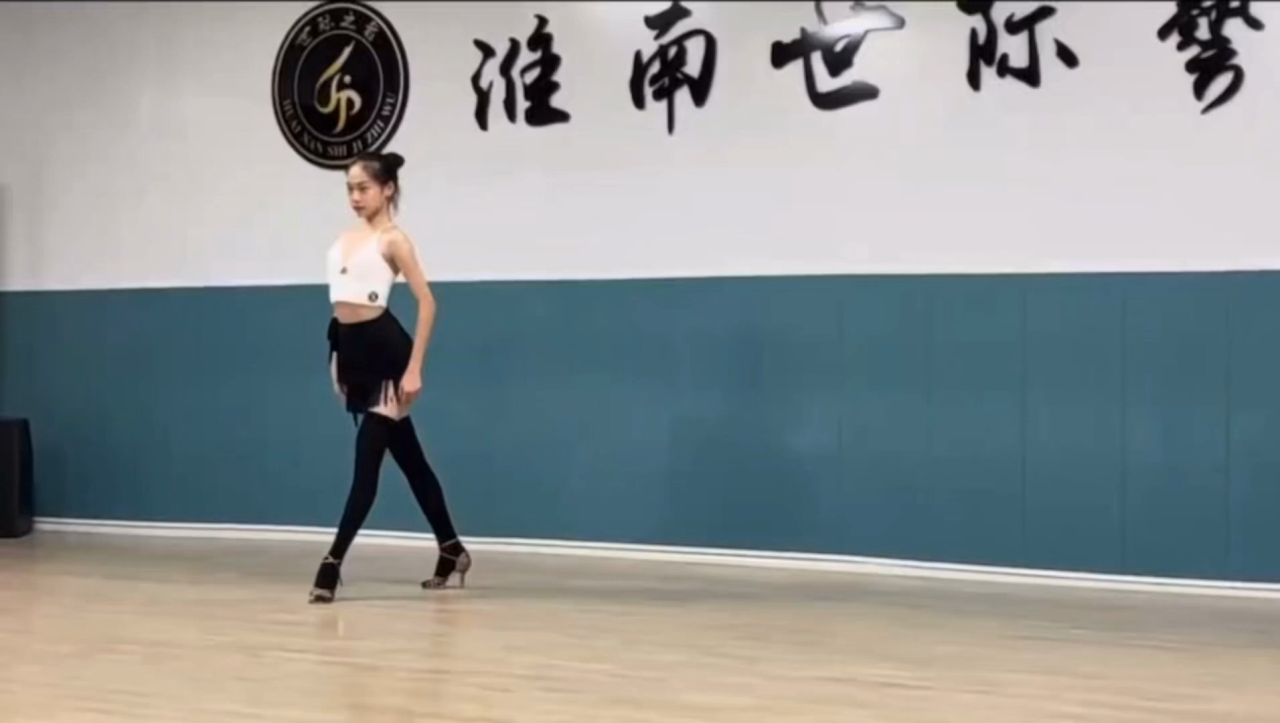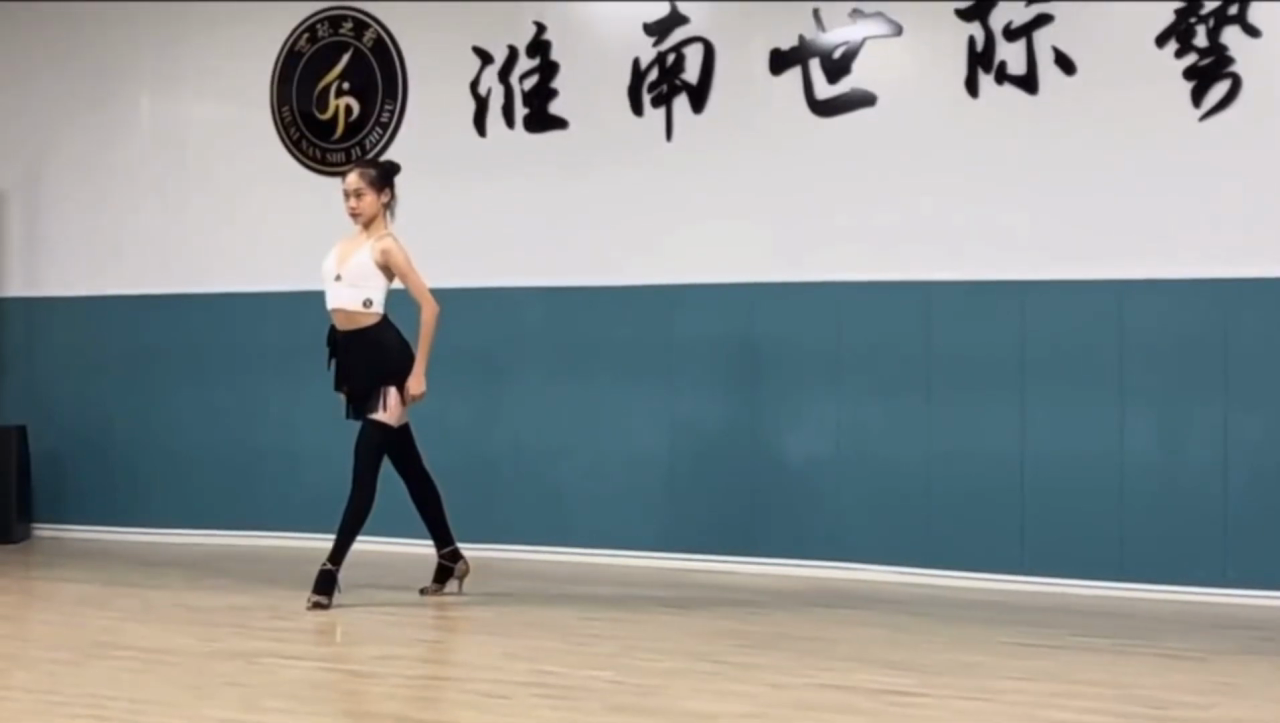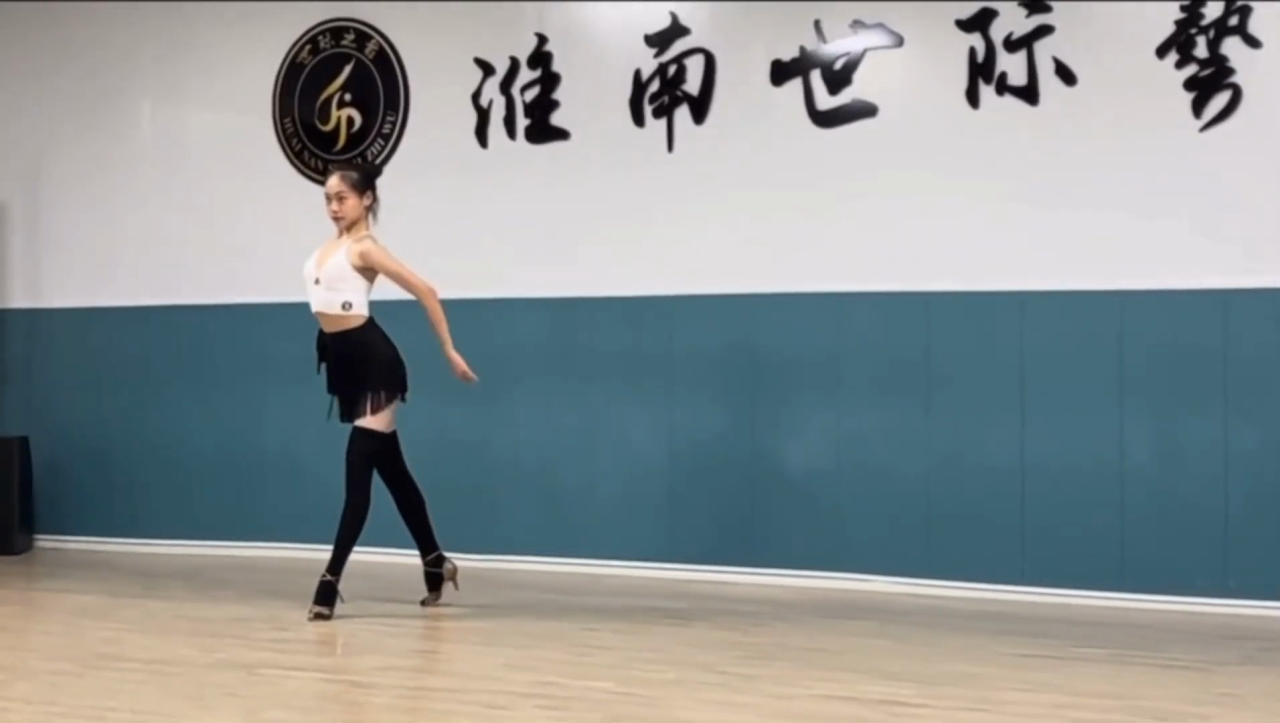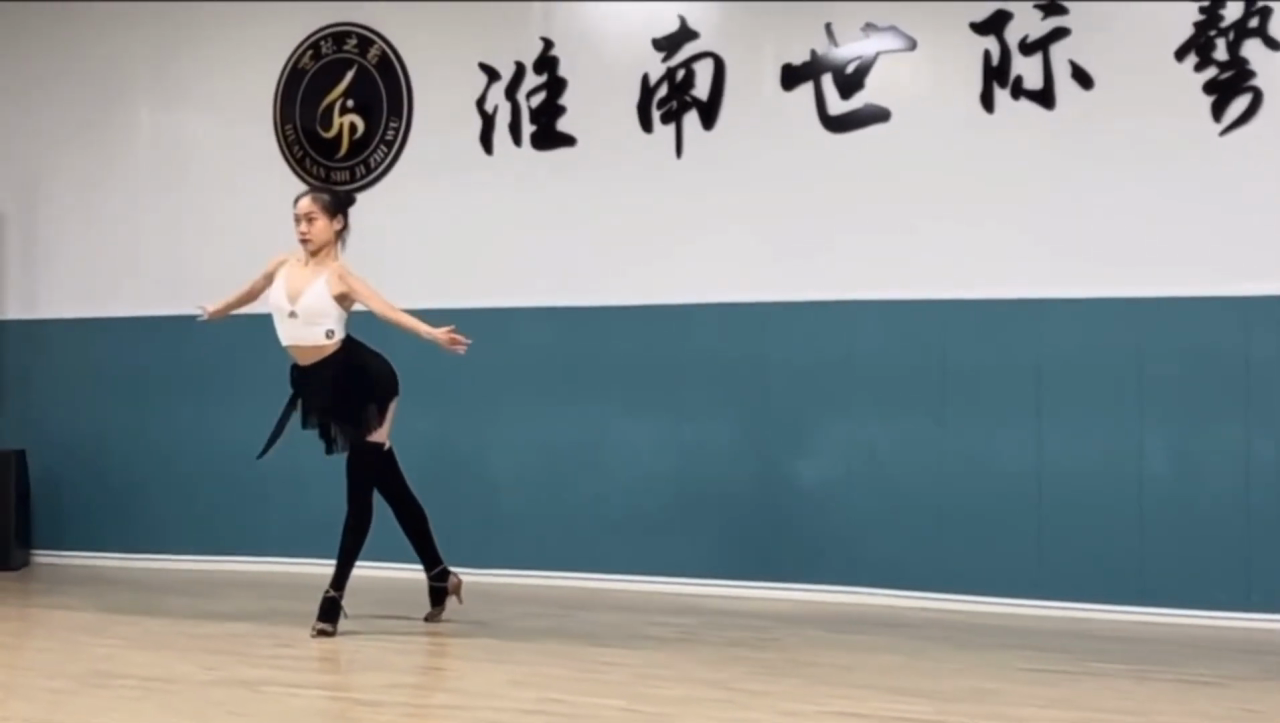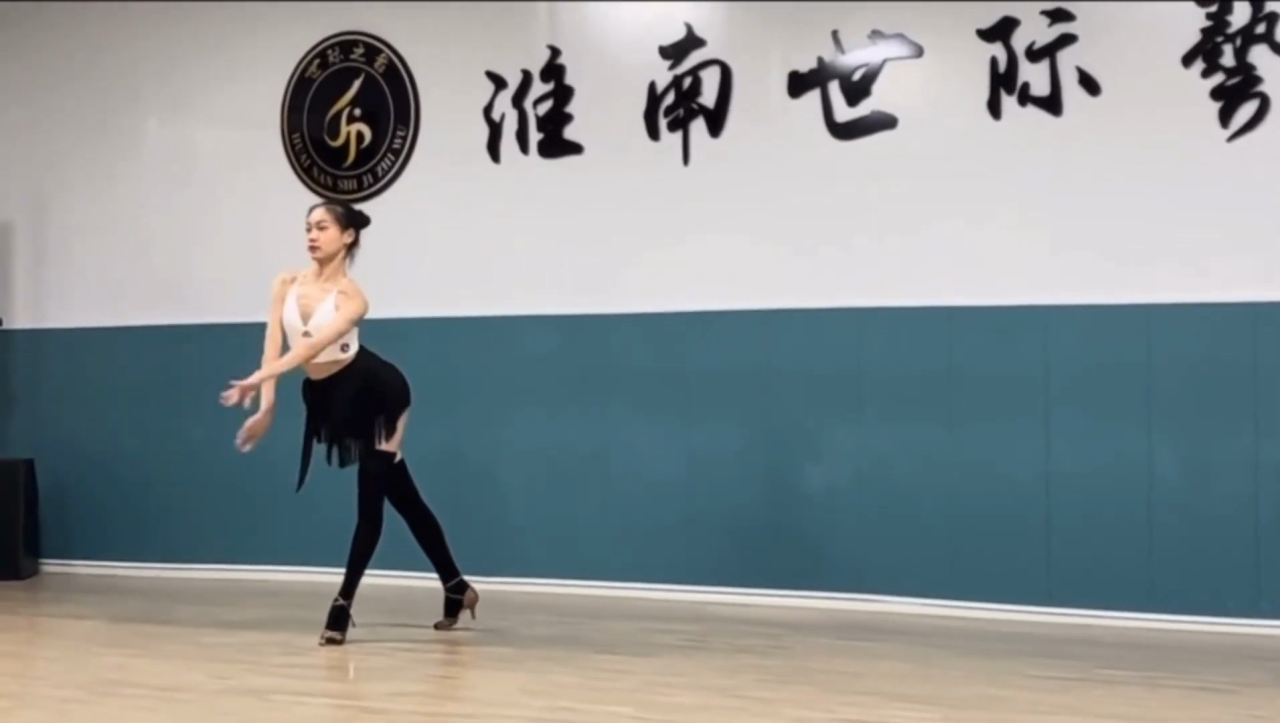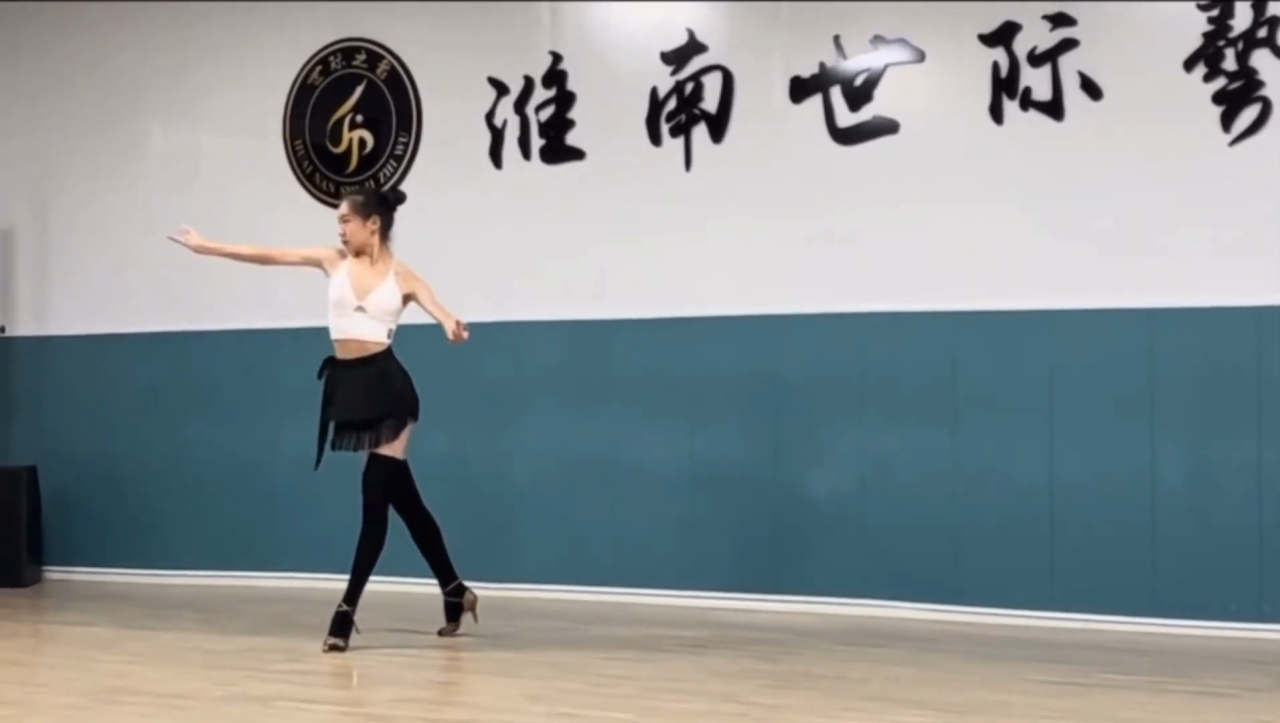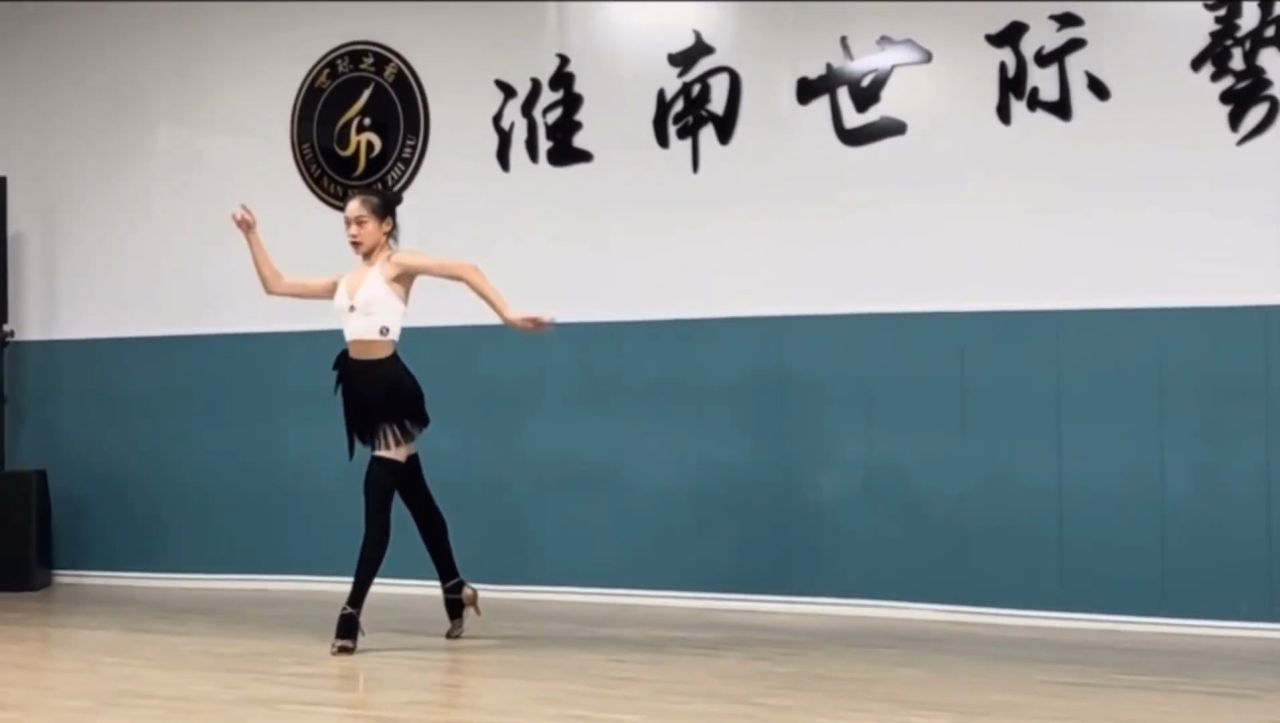
dt=0.7s
person 1, frame 1
left shoulder: (392, 239)
right shoulder: (347, 237)
left elbow: (426, 302)
left wrist: (414, 368)
right wrist: (336, 361)
left hip: (383, 347)
right hip: (352, 347)
left knee: (367, 459)
right knee: (408, 457)
left ankle: (333, 564)
right ankle: (451, 550)
person 1, frame 2
left shoulder: (386, 245)
right shoulder: (345, 244)
left elbow: (429, 306)
left wrist: (418, 372)
right wrist: (343, 366)
left hip: (382, 354)
right hip: (352, 354)
left knee: (365, 466)
right knee: (407, 463)
left ankle: (330, 570)
right ankle: (450, 557)
person 1, frame 3
left shoulder: (365, 248)
right shoulder: (333, 245)
left elbow: (424, 291)
left wrist: (450, 352)
left hip: (369, 357)
right hip: (342, 355)
left knee: (358, 468)
right knee: (389, 467)
left ankle: (331, 580)
right ankle: (434, 561)
person 1, frame 4
left shoulder: (340, 275)
right shoulder: (282, 265)
left elbow: (385, 309)
right elbow: (250, 294)
left wrist: (430, 333)
right wrist: (216, 311)
left hip: (362, 378)
right hip: (314, 382)
left knee: (361, 484)
right knee: (386, 481)
left ankle: (334, 595)
right ankle: (439, 575)
person 1, frame 5
left shoulder: (352, 297)
right shoulder: (287, 284)
left elbow: (315, 345)
right elbow: (274, 346)
left wrist: (258, 379)
right wrist: (265, 407)
left hip: (375, 392)
right hip: (332, 398)
left knee: (372, 497)
right knee: (400, 493)
left ankle: (344, 604)
right ankle: (457, 586)
person 1, frame 6
left shoulder: (402, 277)
right shoulder: (333, 260)
left elbow: (444, 316)
right elbow: (266, 255)
left wrist: (453, 328)
right wrist: (205, 245)
left hip: (386, 385)
right hip: (345, 382)
left knee: (376, 497)
right knee: (402, 496)
left ankle: (347, 610)
right ankle: (455, 590)
person 1, frame 7
left shoulder: (398, 265)
right shoulder: (346, 280)
left elbow: (464, 270)
right elbow: (277, 284)
left wrist: (508, 315)
right wrist: (252, 236)
left hip: (390, 385)
right hip: (361, 386)
left knee: (376, 500)
right knee: (415, 495)
left ankle: (352, 612)
right ankle: (455, 588)
